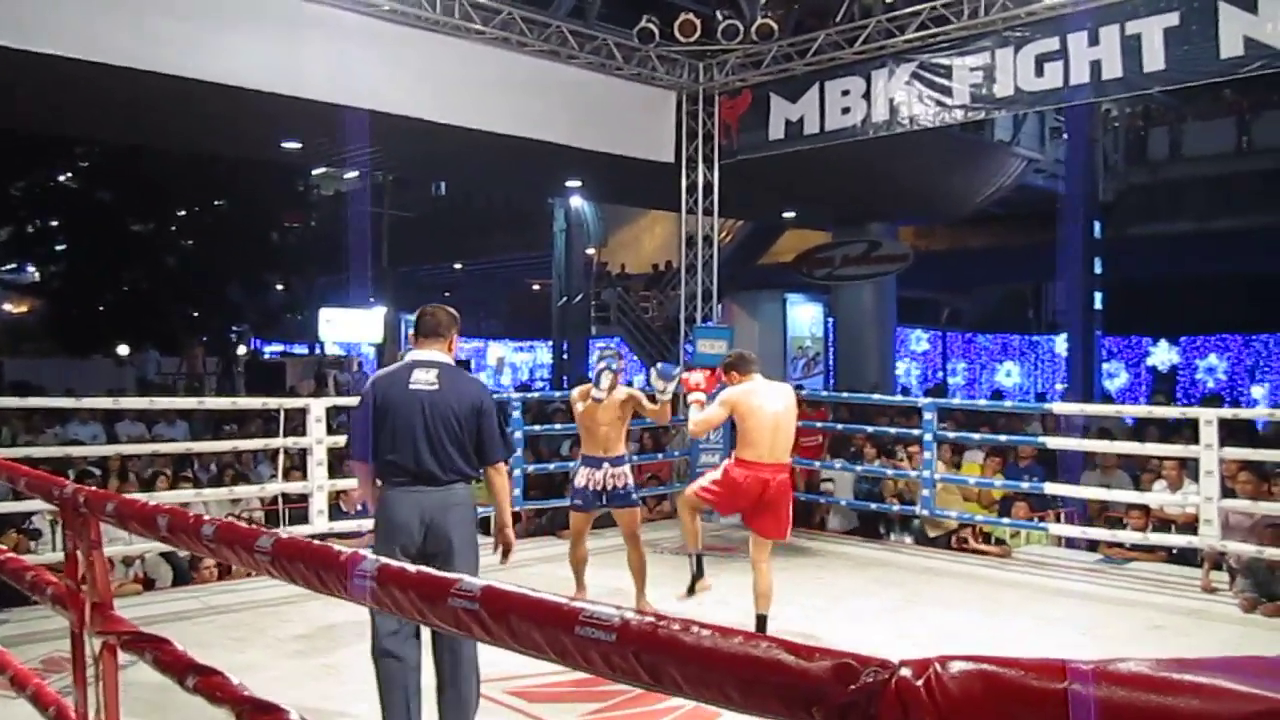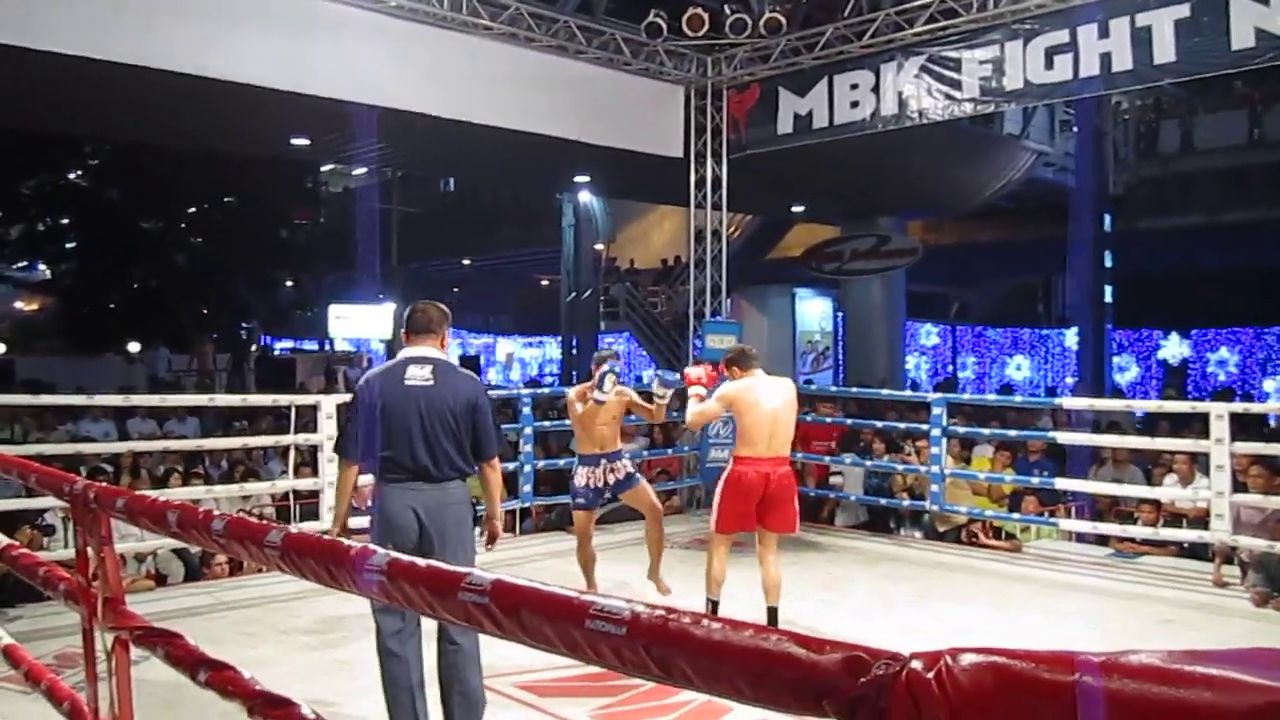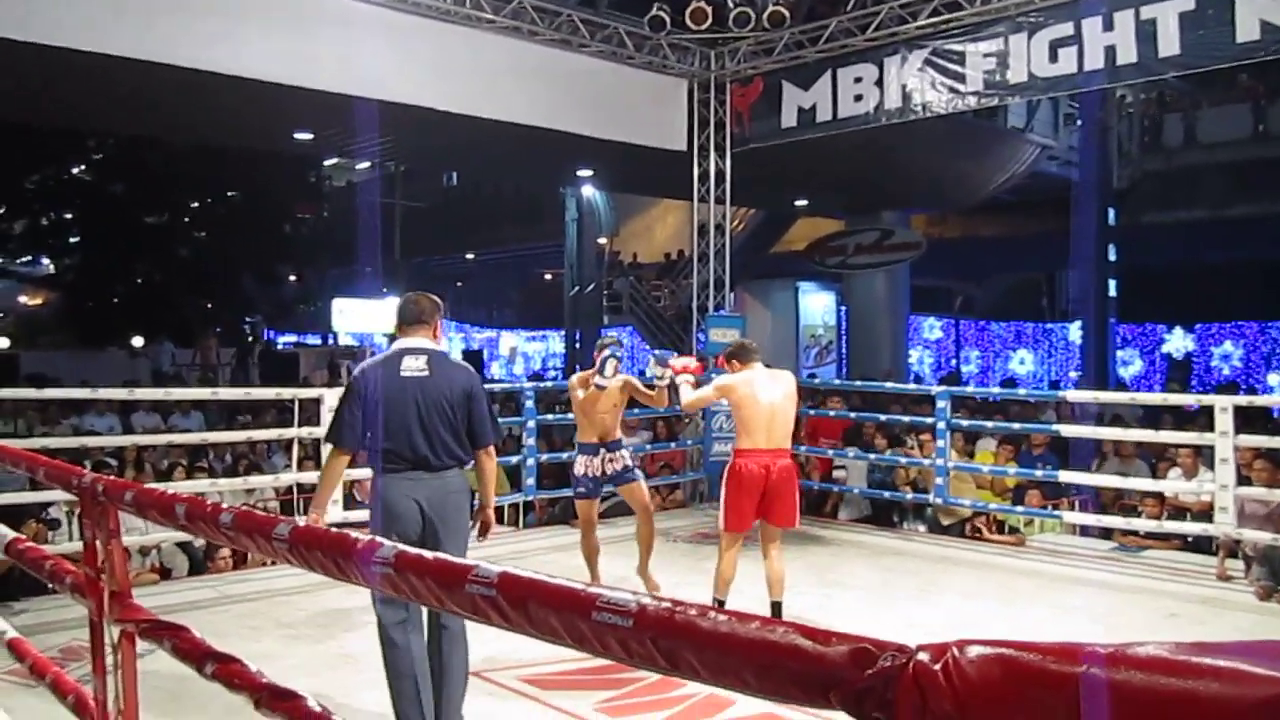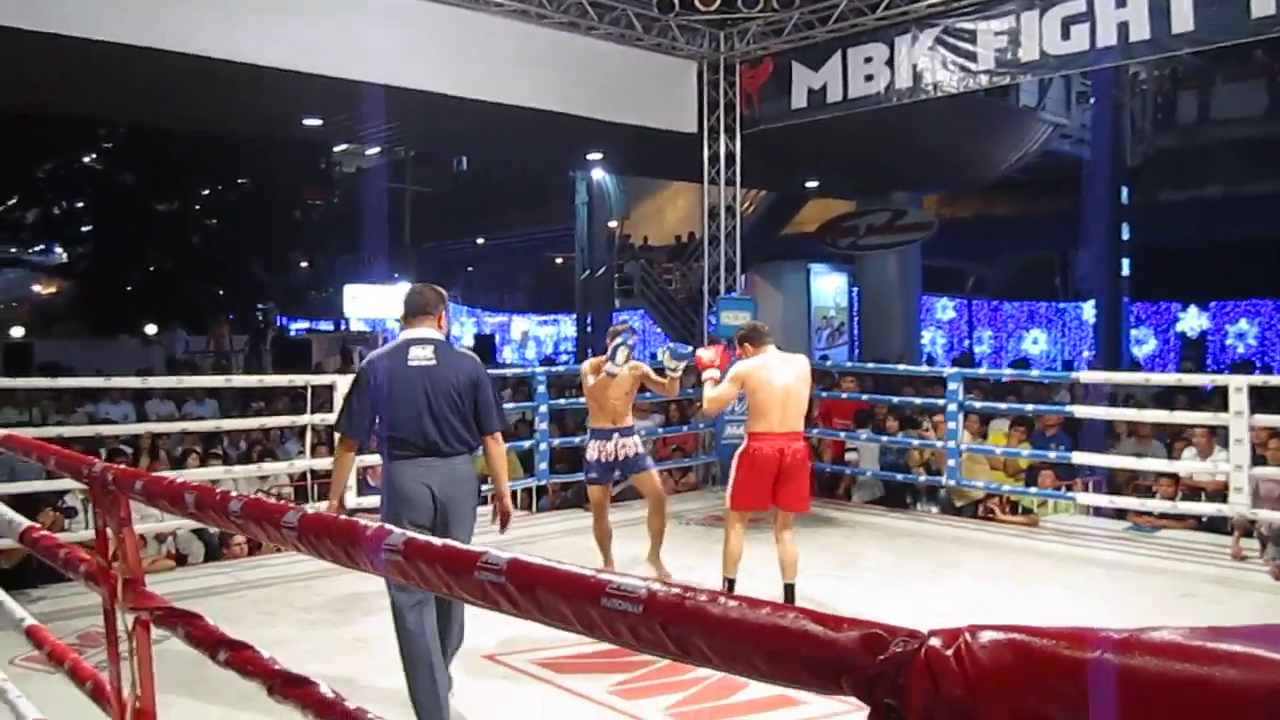
dt=0.2s
person 1, frame 1
left shoulder: (380, 385)
right shoulder: (473, 389)
left elbow: (361, 464)
right elbow: (495, 467)
right wrist: (504, 522)
left hip: (396, 506)
right hip: (452, 506)
left knee: (393, 628)
person 1, frame 2
left shoulder: (374, 383)
right shoulder: (467, 384)
left elbow: (351, 461)
right elbow: (489, 462)
left wrist: (339, 521)
right wrist: (494, 512)
left hip: (393, 503)
right hip: (449, 502)
left knee: (397, 626)
right knee: (458, 622)
person 1, frame 3
left shoulder: (370, 373)
right shoulder: (462, 375)
left elbow: (342, 451)
right elbow: (485, 450)
left wrist: (318, 509)
right wrist: (487, 502)
left hip: (394, 492)
right hip: (448, 491)
left knee: (398, 614)
right knee: (448, 607)
person 1, frame 4
left shoulder: (378, 365)
right shoulder: (468, 364)
left elbow: (348, 439)
right elbow: (492, 436)
left wrist: (337, 496)
right wrist: (502, 491)
left hip: (405, 479)
right hip: (457, 477)
left knee: (412, 597)
right ankle: (439, 678)
person 2, frame 1
left shoulder: (734, 394)
right shoulder: (787, 391)
left elbow: (696, 429)
left wrist: (696, 396)
left hip: (743, 474)
right hip: (778, 479)
left knee: (687, 501)
right knee: (761, 559)
left ankle: (697, 570)
right ankle: (760, 631)
person 2, frame 2
left shoulder: (732, 391)
right shoulder: (788, 386)
left elbow: (694, 419)
left wrist: (697, 390)
left hip: (744, 471)
right hip: (780, 472)
left knee: (720, 545)
right knee: (768, 552)
left ankle: (710, 617)
right ankle: (772, 624)
person 2, frame 3
left shoulder: (731, 382)
right shoulder: (788, 379)
left elbow: (688, 403)
left wrist: (685, 376)
left hip: (747, 465)
right hip: (782, 465)
left knee: (730, 544)
right knee: (772, 546)
left ankle: (718, 612)
right ankle: (776, 616)
person 2, frame 4
left shoulder: (744, 369)
right shoulder: (801, 362)
left elbow: (710, 406)
left wrist: (709, 373)
left hip: (759, 448)
right hip: (794, 448)
left knee: (736, 521)
right knee: (785, 528)
left ankle: (728, 592)
right ankle: (789, 600)
person 3, frame 1
left shoulder: (630, 395)
right shoulder: (581, 393)
left elbow: (662, 418)
right elbow: (584, 419)
left wrist: (664, 392)
right wrist: (599, 389)
left hip: (619, 469)
right hip: (588, 469)
left knee: (632, 537)
right knee: (577, 537)
left ankle: (641, 597)
right ankle: (580, 589)
person 3, frame 2
left shoulder: (623, 394)
right shoulder: (576, 394)
left elbow: (655, 416)
right elbow: (583, 420)
left wrist: (662, 395)
right wrist: (601, 392)
left hip: (617, 463)
right hip: (587, 467)
left knee: (655, 510)
right knee: (583, 535)
left ankle: (655, 571)
right ankle: (591, 587)
person 3, frame 3
left shoulder: (626, 382)
right shoulder: (579, 380)
left elbow: (659, 402)
right elbow: (584, 406)
left wrist: (662, 377)
right wrist: (601, 376)
left hip: (617, 453)
right hip: (587, 457)
left knee: (646, 510)
right knee: (587, 525)
left ankle: (644, 569)
right ankle: (595, 579)
person 3, frame 4
left shoulder: (637, 369)
right shoulder: (590, 366)
left elbow: (670, 391)
right elbow: (594, 392)
left wrist: (674, 368)
right wrist: (614, 365)
left hip: (628, 438)
right hip: (599, 442)
left knee: (657, 497)
right knee: (599, 509)
left ankle: (655, 555)
right ankle: (608, 563)
